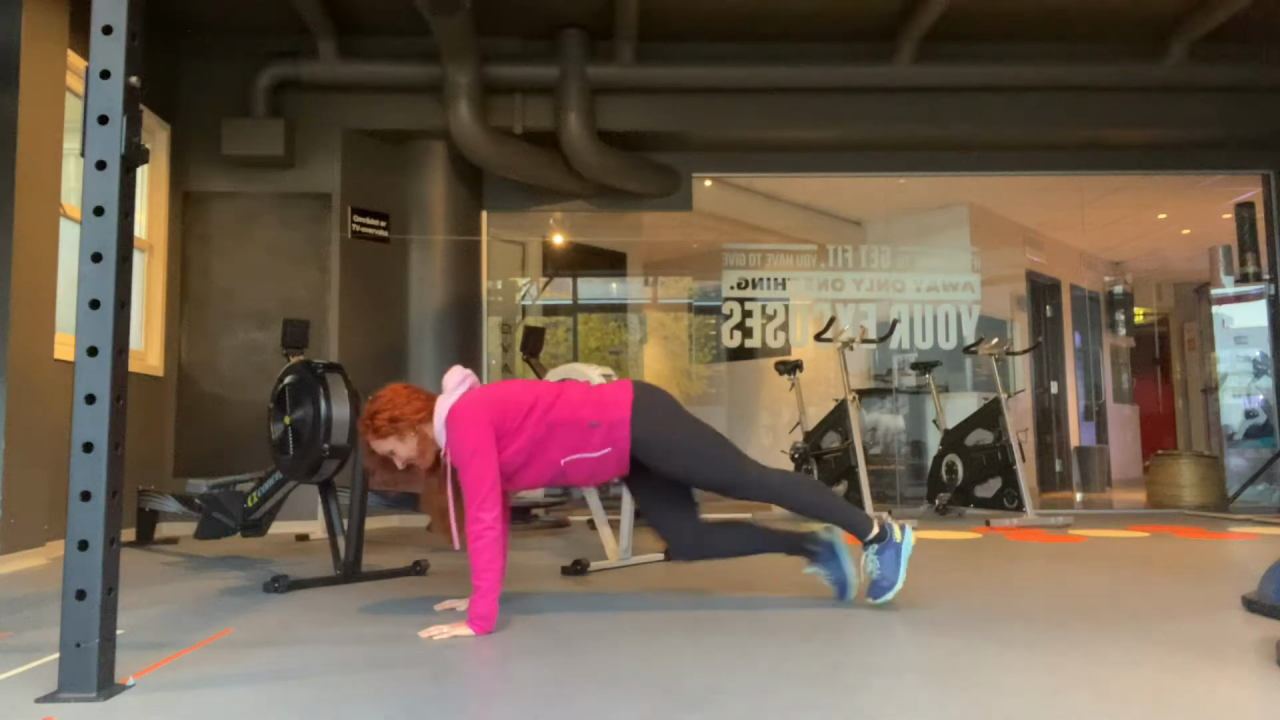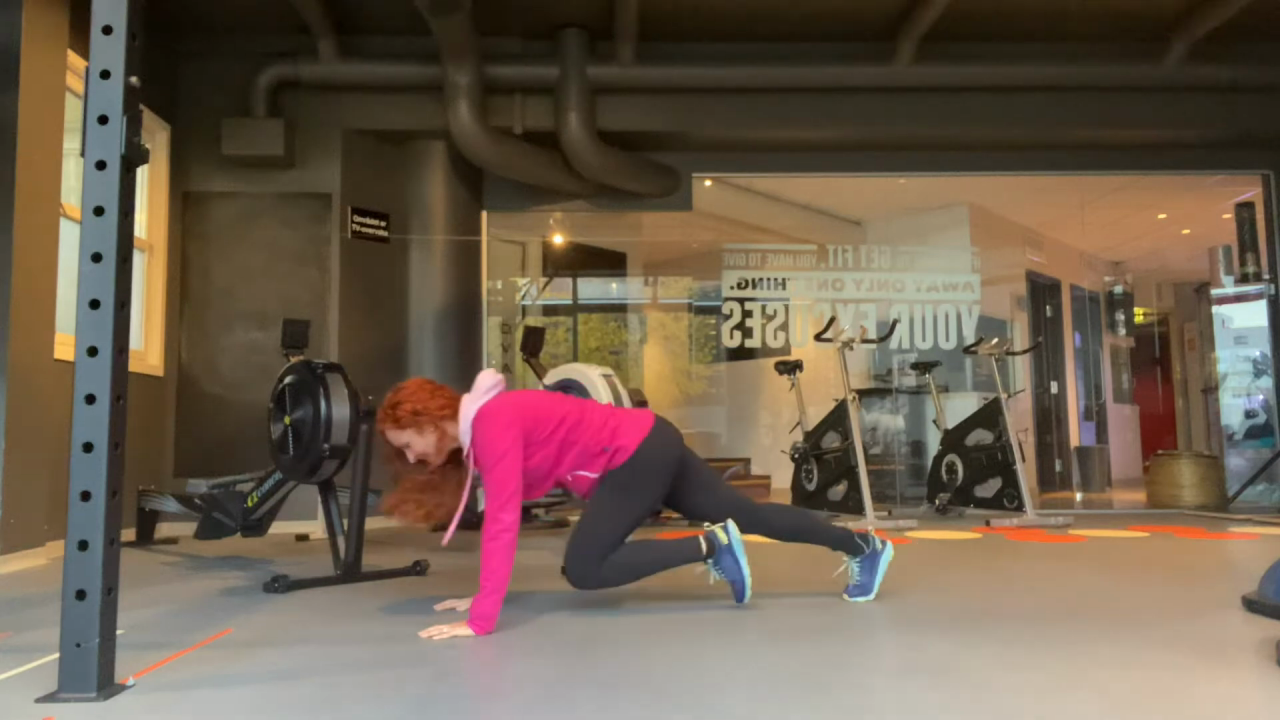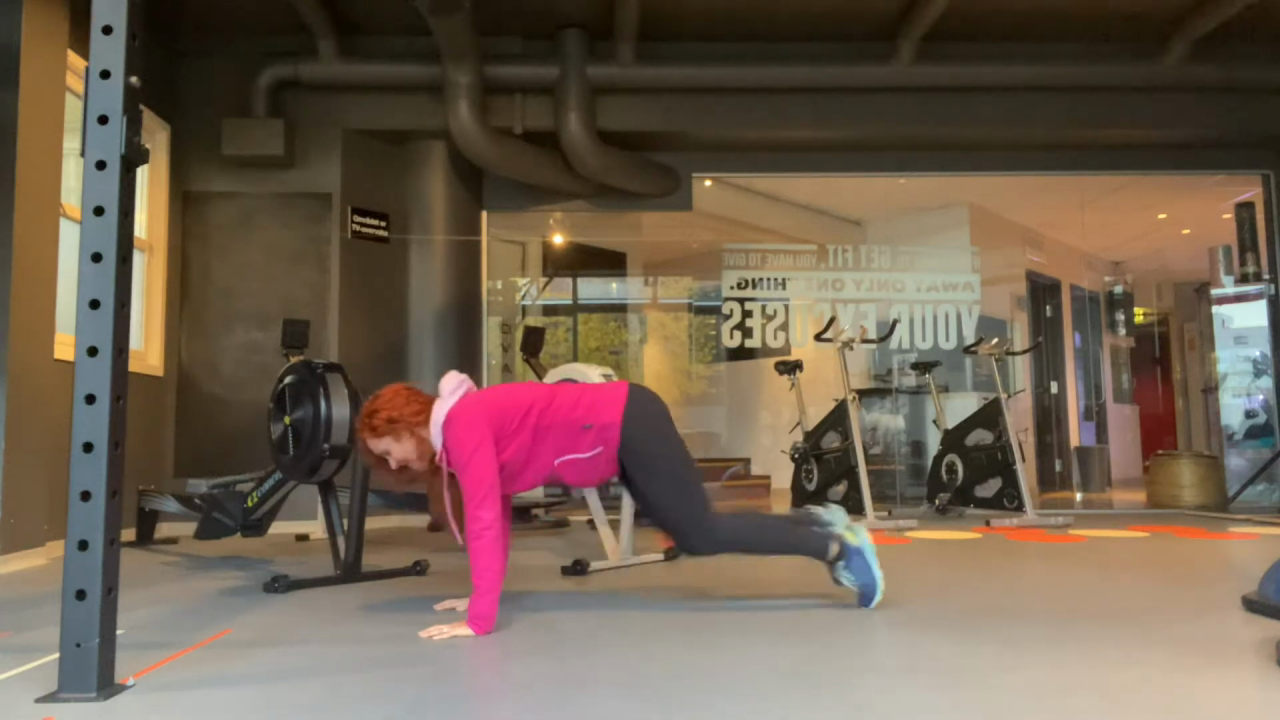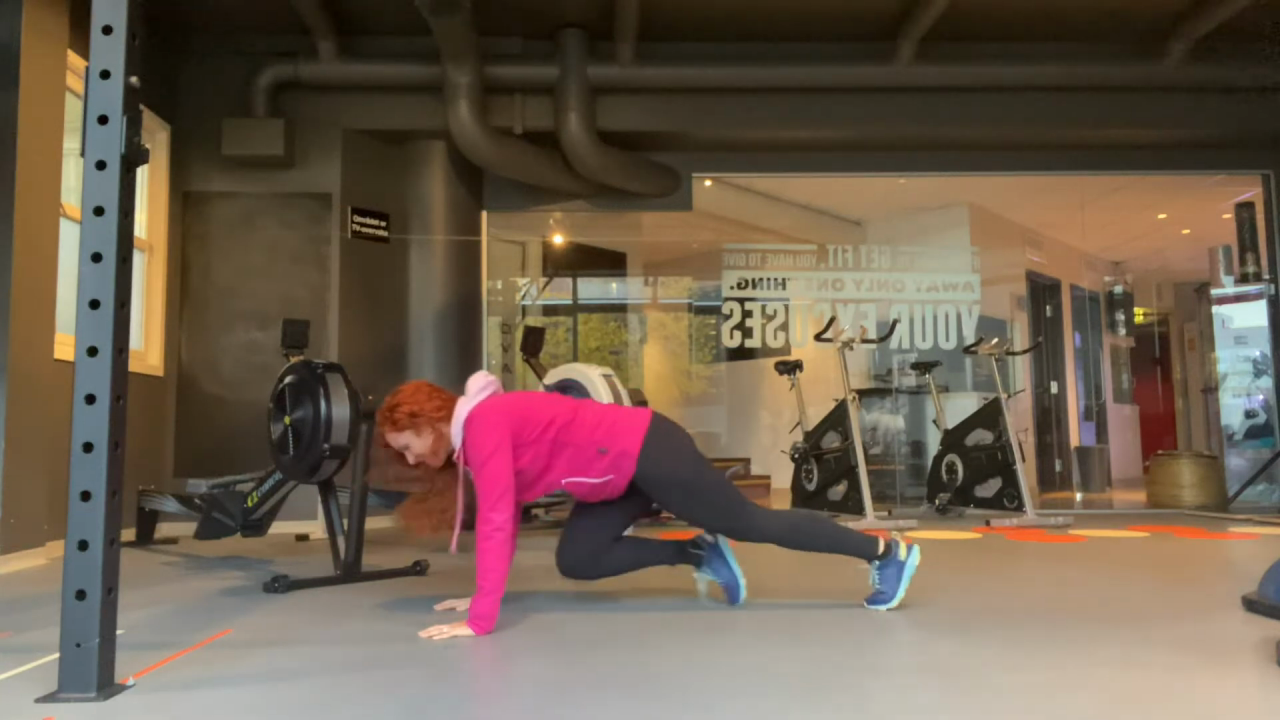
dt=0.7s
person 1, frame 1
left shoulder: (465, 421)
right shoulder: (470, 421)
left elbow: (485, 520)
right elbow: (493, 513)
left wrist: (479, 617)
right wrist: (480, 592)
left hip: (639, 420)
right hip: (623, 442)
left knee: (754, 481)
right knee: (685, 544)
left ankle: (882, 535)
right ankle: (820, 548)
person 1, frame 2
left shoulder: (493, 424)
right shoulder: (479, 430)
left elbow: (502, 522)
right elbow: (501, 515)
left wrist: (481, 619)
right wrist: (486, 593)
left hip: (640, 452)
right hip: (643, 448)
left knee: (585, 568)
right knee: (743, 512)
left ankle: (712, 546)
right ankle: (863, 547)
person 1, frame 3
left shoulder: (462, 424)
right shoulder: (465, 424)
left elbow: (486, 520)
right elbow: (492, 513)
left wrist: (479, 618)
right wrist: (480, 593)
left hip: (628, 420)
right hip: (626, 425)
left knee: (696, 525)
right knee: (691, 535)
left ankle: (839, 546)
right ankle: (819, 523)
person 1, frame 4
left shoulder: (482, 426)
right shoulder: (483, 430)
left elbow: (495, 523)
right elbow: (505, 516)
left wrist: (480, 619)
right wrist: (485, 593)
left hip: (647, 453)
right hip: (630, 459)
left knee: (750, 523)
right knee: (575, 560)
left ankle: (888, 552)
right ankle: (697, 554)
